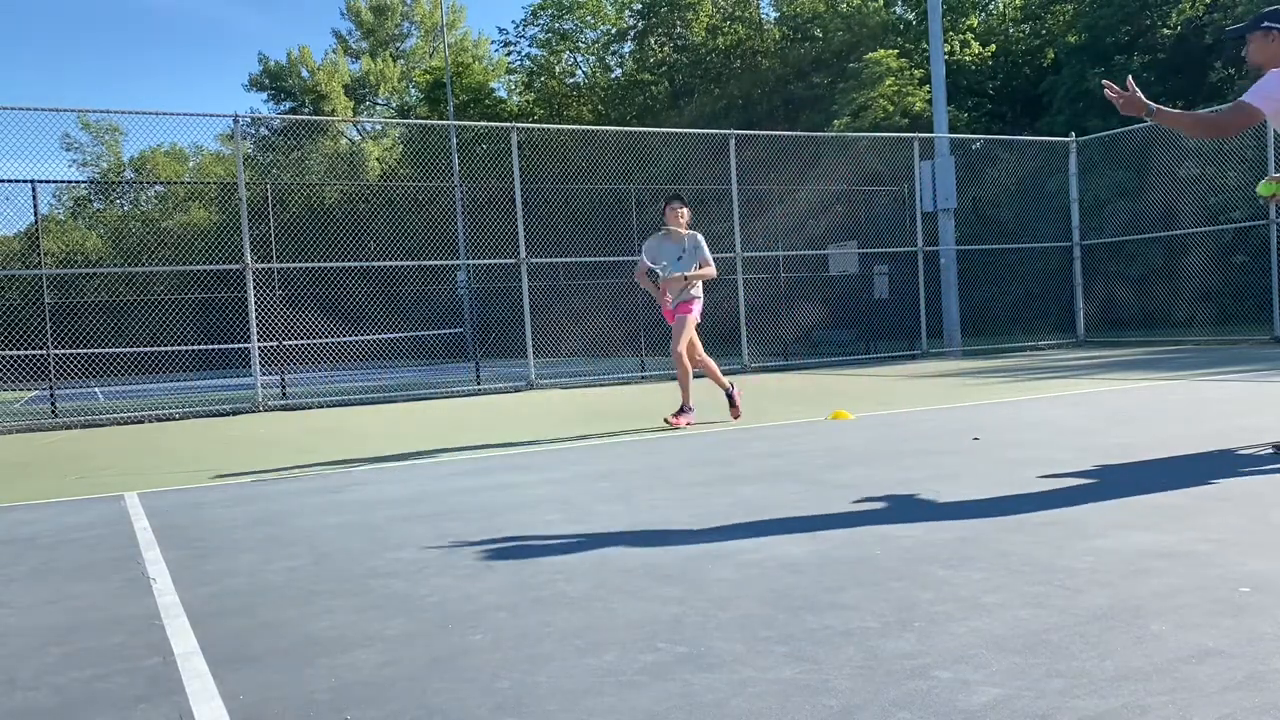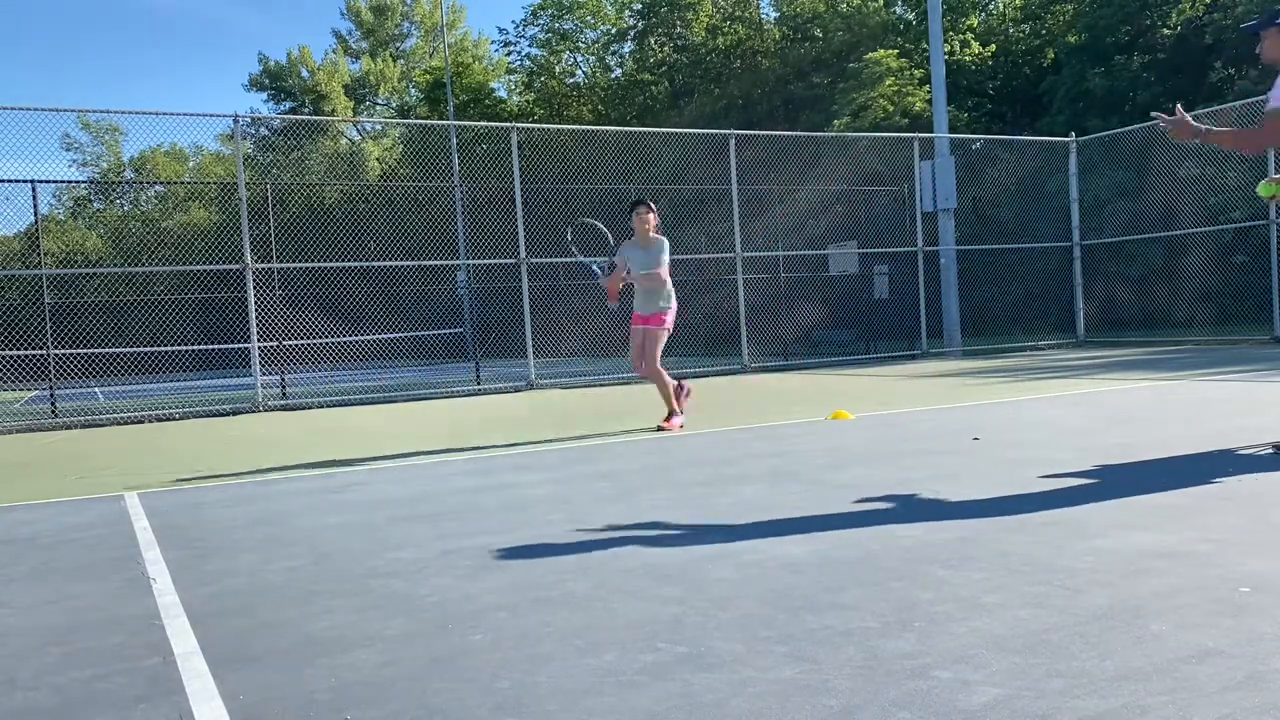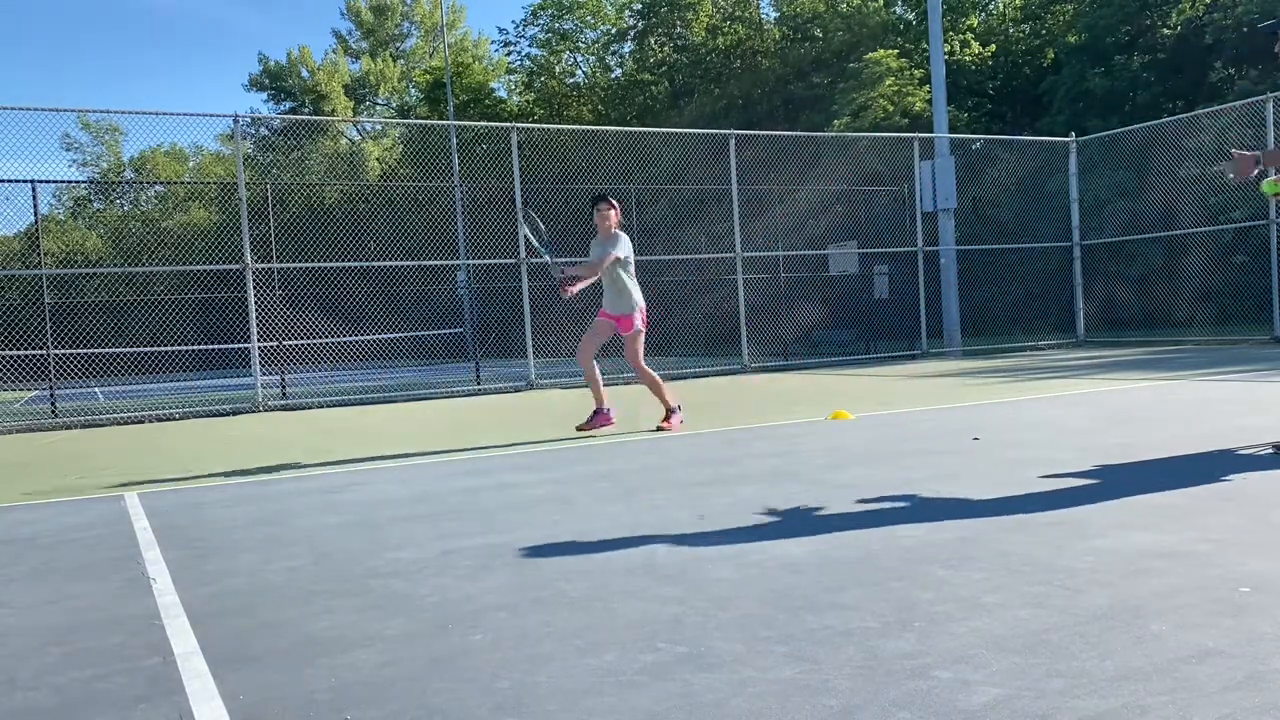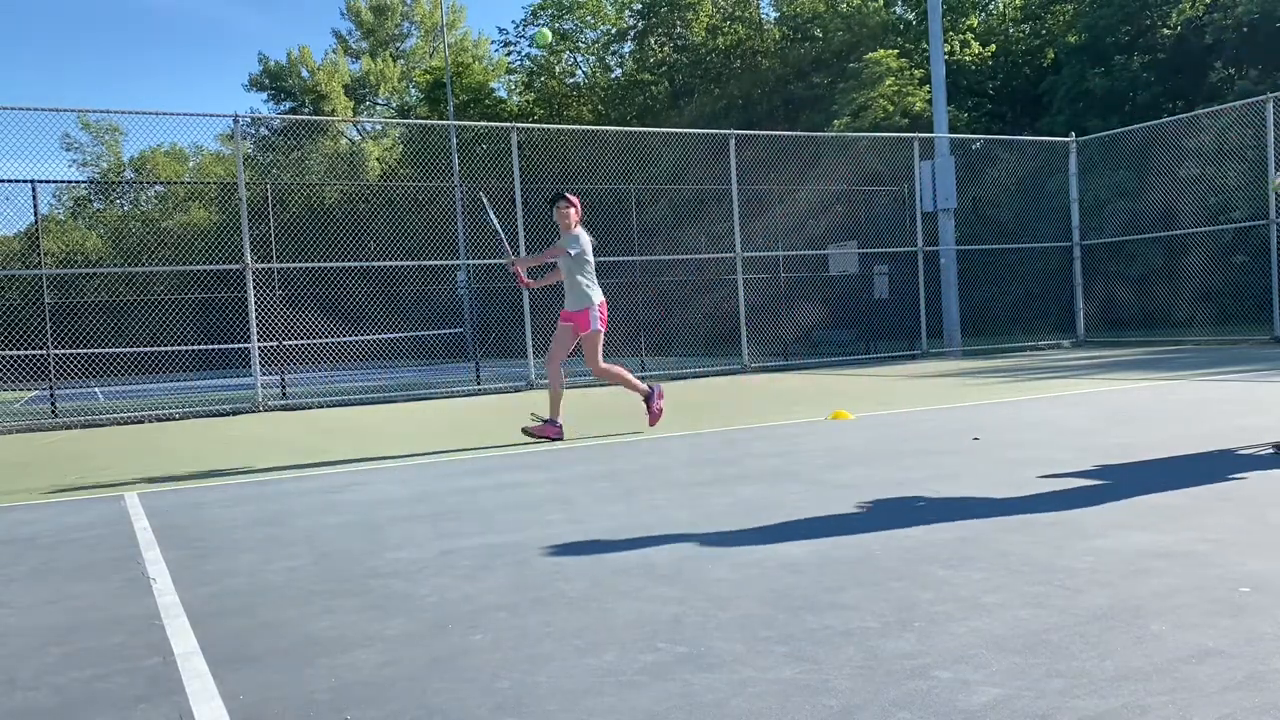
dt=0.1s
person 1, frame 1
left shoulder: (695, 238)
right shoulder: (654, 242)
left elbow: (711, 270)
right elbow: (639, 273)
left wrist: (682, 277)
right wrist: (656, 292)
left hip: (691, 300)
right hip: (670, 305)
left knee: (676, 350)
right knee: (696, 356)
left ankle: (687, 409)
right ankle: (729, 390)
person 1, frame 2
left shoulder: (660, 243)
right shoulder: (626, 247)
left elbow: (661, 277)
right elbow: (619, 275)
left wrist: (617, 282)
right wrist: (614, 289)
left hip: (662, 309)
right hip: (640, 311)
left knee: (652, 365)
right knee: (639, 367)
left ankle: (676, 413)
right ankle: (678, 387)
person 1, frame 3
left shoulder: (620, 239)
right shoulder: (596, 243)
left elbow: (596, 268)
right elbow: (594, 273)
left wrist: (567, 270)
right wrist: (575, 287)
left hip: (631, 309)
right hip: (609, 310)
left knee: (636, 366)
right knee: (583, 353)
left ankle: (673, 411)
right ankle: (602, 410)
person 1, frame 4
left shoulder: (578, 237)
right shoulder: (563, 240)
left elbow: (545, 256)
left wrist: (520, 262)
right wrist: (534, 282)
left hip: (590, 308)
right hip: (571, 310)
left knee: (597, 367)
right knee: (552, 361)
left ankle: (649, 392)
right ankle: (553, 423)
